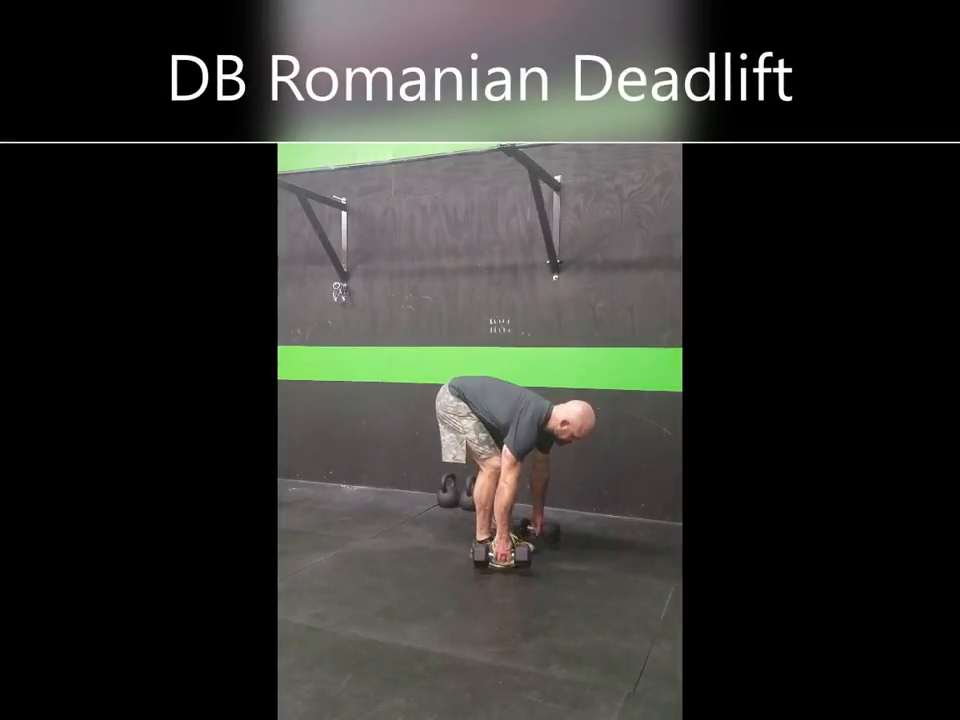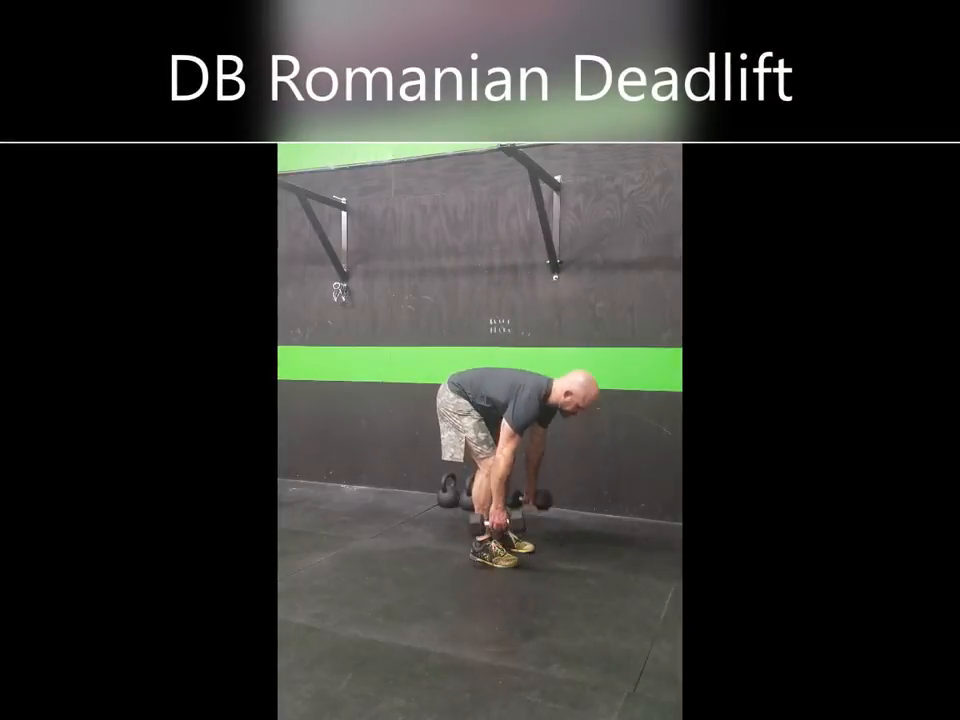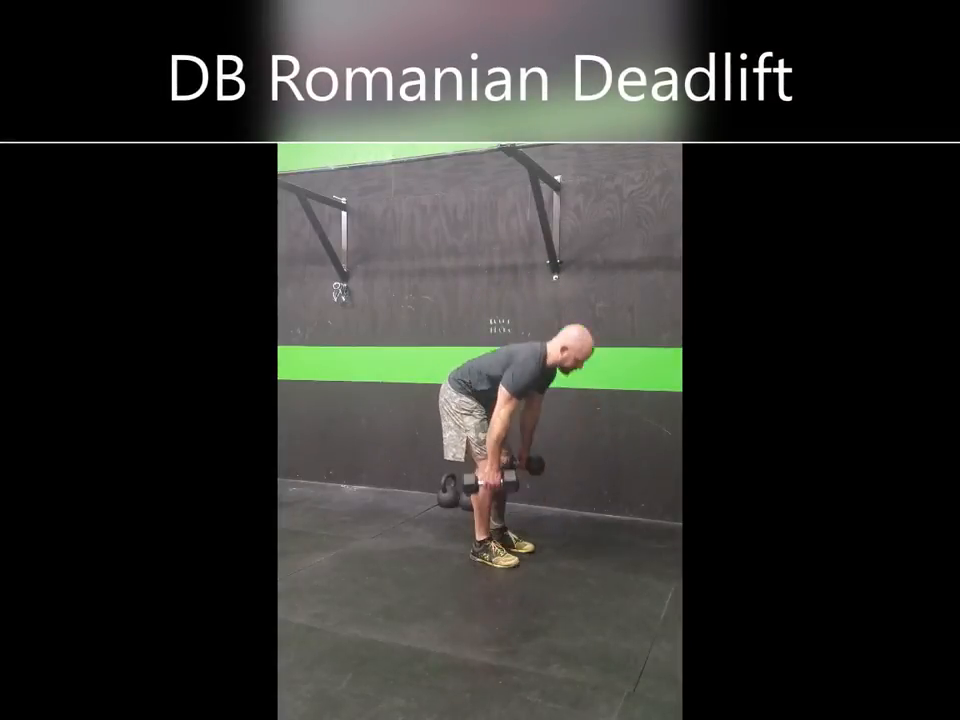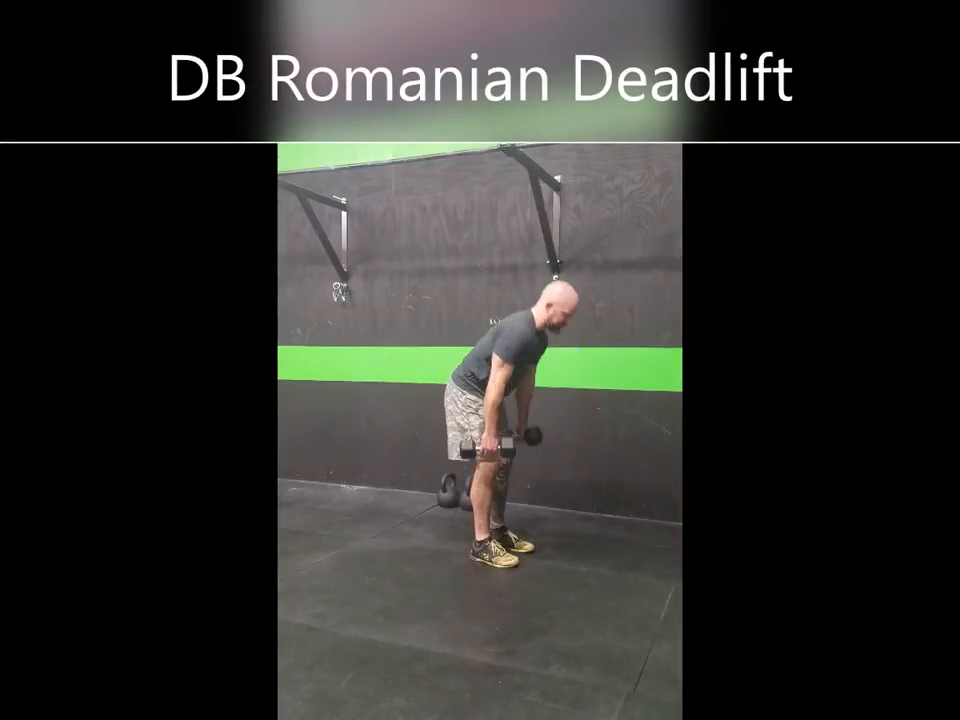
dt=0.2s
person 1, frame 1
left shoulder: (546, 420)
right shoulder: (528, 425)
left elbow: (541, 469)
right elbow: (507, 482)
left wrist: (538, 513)
right wrist: (502, 537)
left hip: (473, 400)
right hip: (454, 401)
left knee: (505, 465)
right knee: (493, 465)
left ankle: (497, 533)
right ankle: (483, 542)
person 1, frame 2
left shoulder: (548, 398)
right shoulder: (529, 399)
left elbow: (537, 445)
right elbow: (504, 454)
left wrist: (530, 488)
right wrist: (498, 507)
left hip: (479, 402)
right hip: (456, 398)
left knee: (507, 456)
right knee: (490, 464)
left ankle: (500, 532)
right ankle: (482, 544)
person 1, frame 3
left shoulder: (545, 366)
right shoulder: (526, 364)
left elbow: (532, 409)
right elbow: (501, 416)
left wrist: (525, 450)
right wrist: (491, 469)
left hip: (481, 396)
right hip: (461, 396)
left knee: (503, 459)
right knee: (487, 462)
left ankle: (499, 532)
right ankle: (482, 544)
person 1, frame 4
left shoulder: (539, 336)
right shoulder: (517, 331)
left elbow: (526, 380)
right elbow: (496, 383)
left wrist: (522, 422)
right wrist: (490, 433)
left hip: (485, 394)
right hip: (466, 393)
left knee: (503, 461)
right knee: (488, 464)
left ankle: (498, 531)
right ankle: (482, 543)
